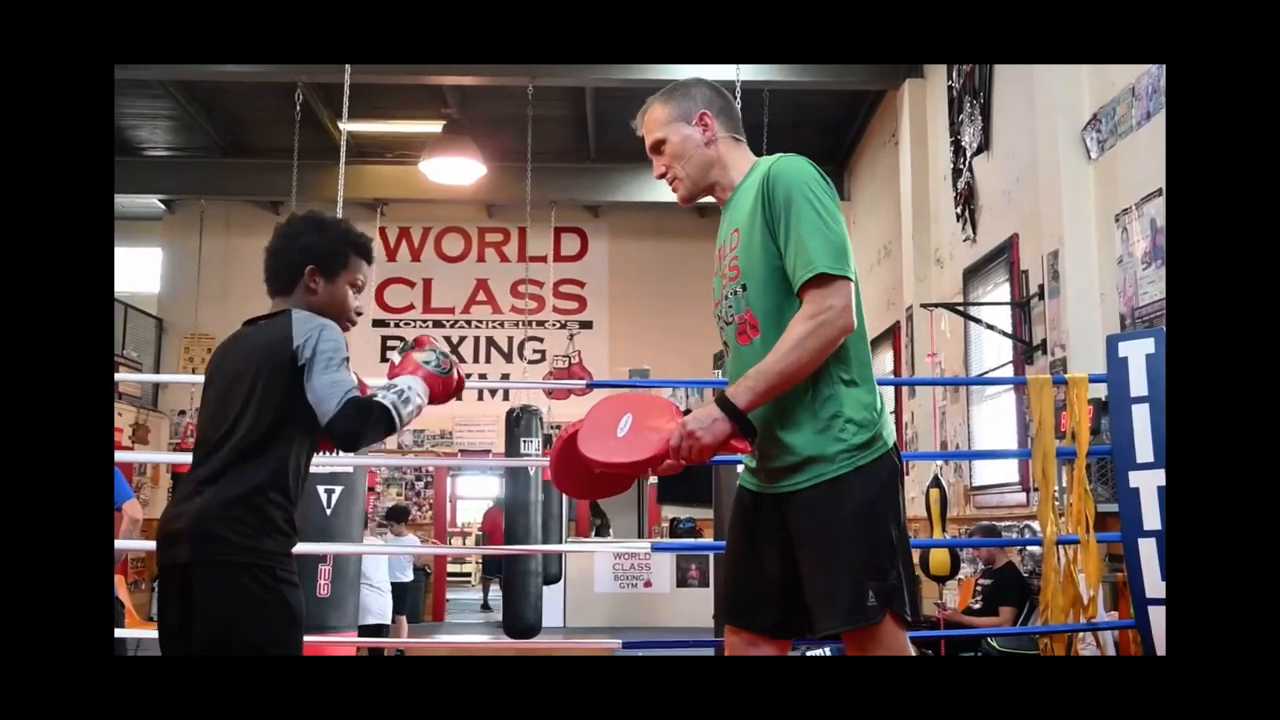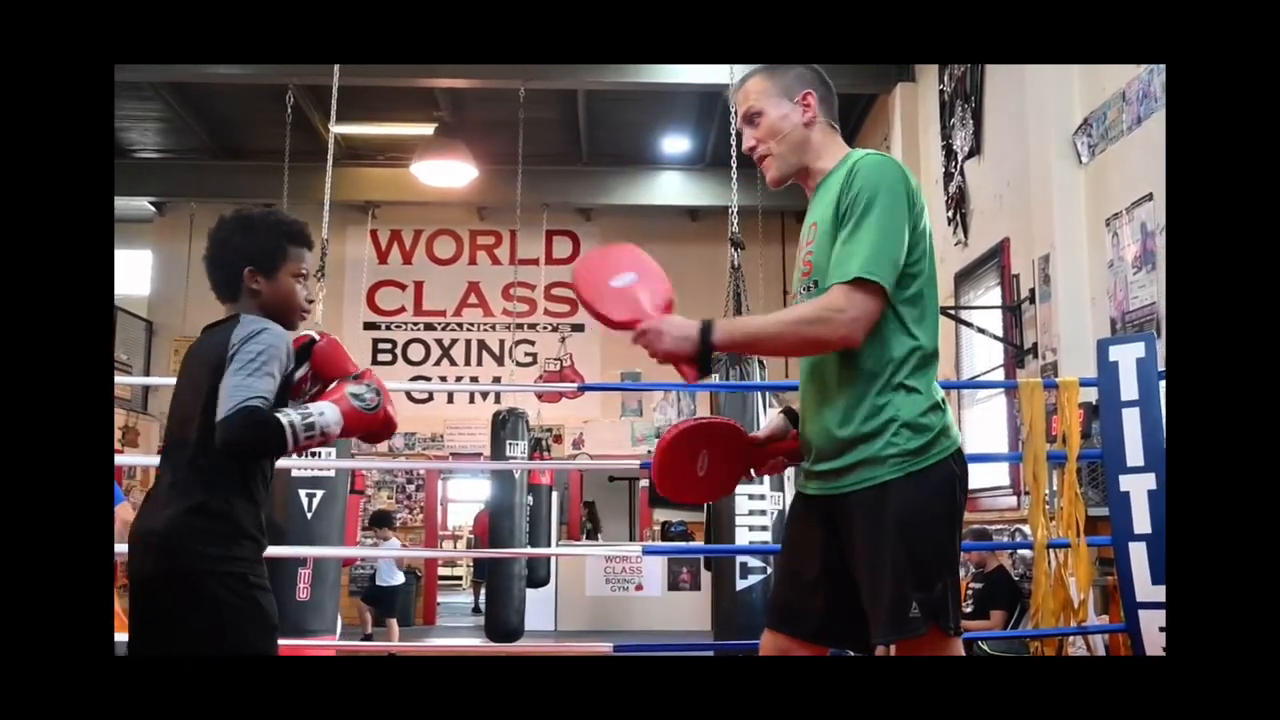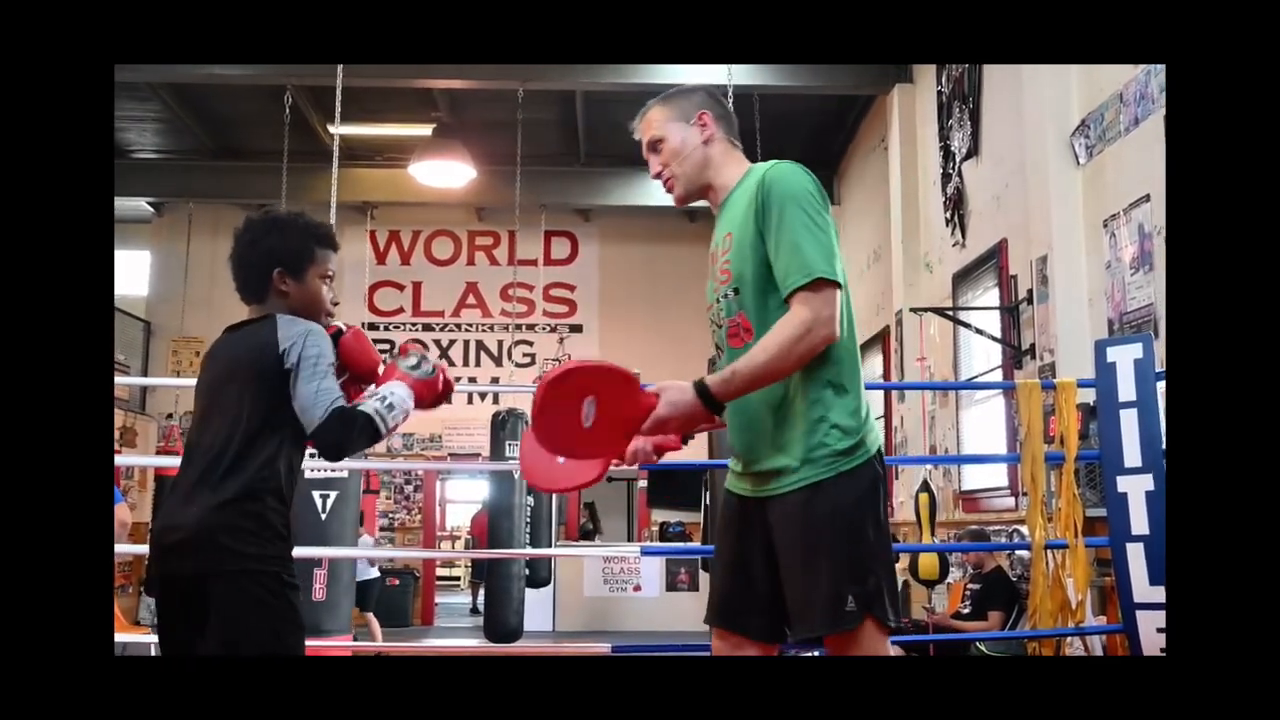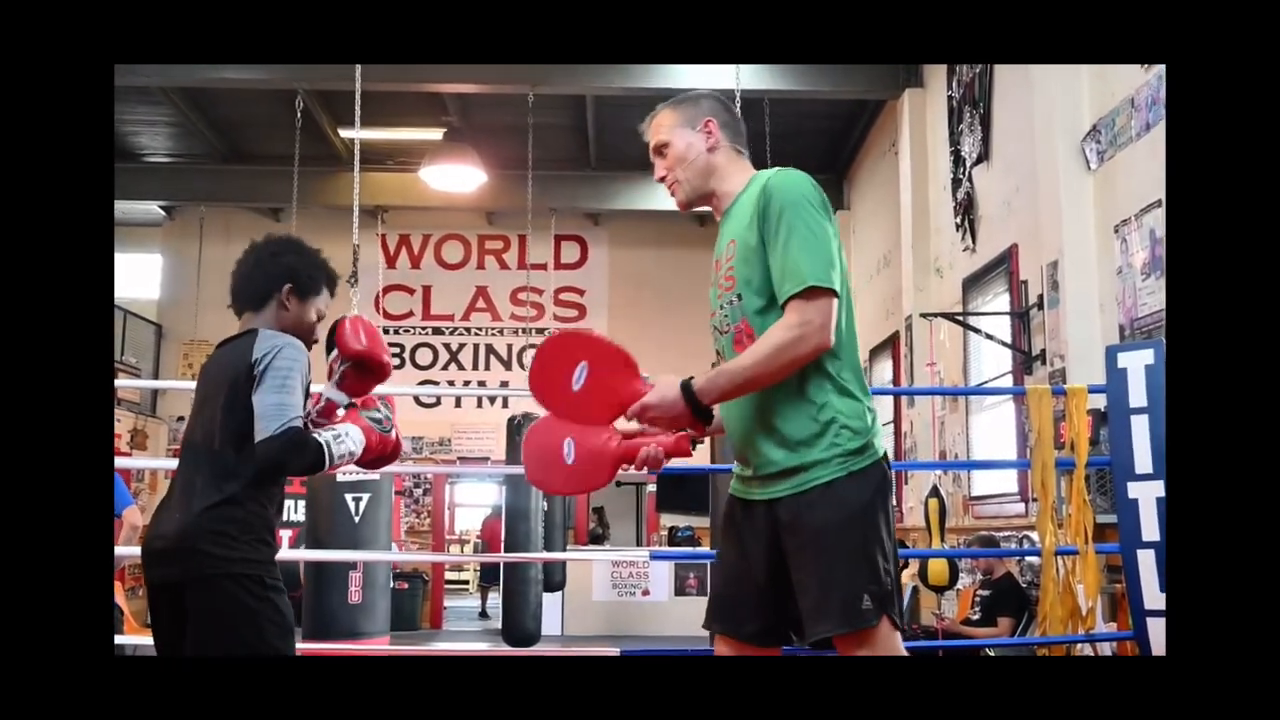
dt=0.7s
person 1, frame 1
left shoulder: (785, 178)
right shoulder: (733, 221)
left elbow: (832, 314)
left wrist: (728, 408)
right wrist: (693, 425)
left hip: (839, 462)
right hip: (767, 474)
left knee: (876, 637)
right knee: (749, 640)
person 1, frame 2
left shoulder: (872, 175)
right shoulder: (821, 208)
left elbow: (846, 320)
left wrist: (706, 337)
right wrist: (792, 422)
left hip: (898, 466)
right hip: (829, 476)
left knee: (924, 645)
right knee: (784, 644)
person 1, frame 3
left shoulder: (778, 183)
right shoulder: (728, 224)
left elbow: (818, 321)
left wrist: (704, 395)
right wrist: (678, 426)
left hip: (824, 467)
right hip: (754, 478)
left knee: (856, 641)
right knee: (735, 642)
person 1, frame 4
left shoulder: (783, 191)
right shoulder: (730, 232)
left elbow: (812, 329)
left wrist: (692, 396)
right wrist: (683, 429)
left hip: (829, 471)
right hip: (757, 484)
left knee: (867, 642)
right knee: (738, 644)
person 2, frame 1
left shoulder: (234, 345)
right shoulder: (315, 331)
right elbow: (349, 427)
right wrist: (418, 379)
left hip: (189, 531)
right hip: (244, 540)
person 2, frame 2
left shoulder: (207, 345)
right shoulder: (262, 335)
right elbow: (243, 431)
left wrist: (295, 391)
right wrist: (338, 412)
left hip: (159, 540)
right hip: (213, 547)
person 2, frame 3
left shoulder: (224, 347)
right shoulder: (301, 336)
right elbow: (336, 435)
left wrist: (326, 386)
right wrist: (405, 386)
left hip: (178, 536)
right hip: (243, 544)
person 2, frame 4
left shoulder: (222, 359)
right shoulder: (281, 348)
right elbow: (282, 451)
left wrist: (344, 390)
right wrist: (359, 433)
left hip: (170, 546)
right hip: (227, 553)
